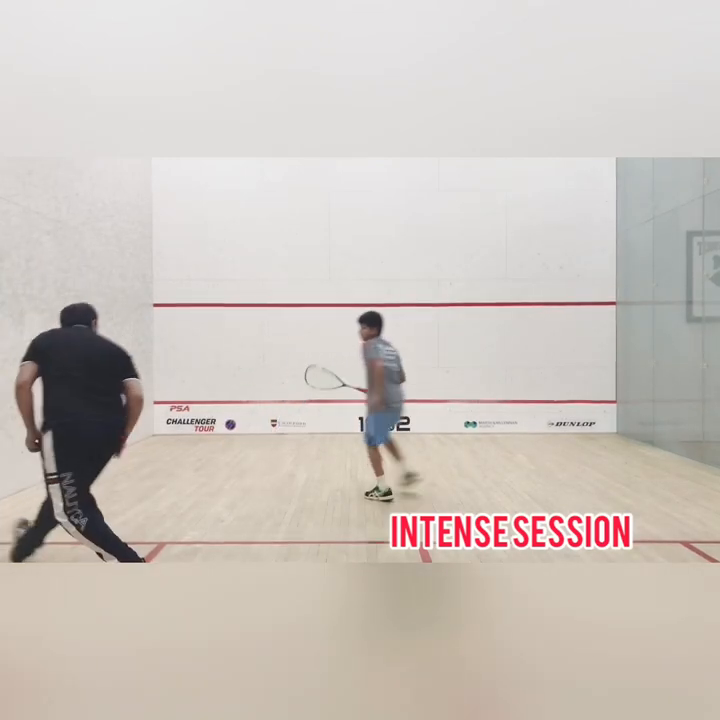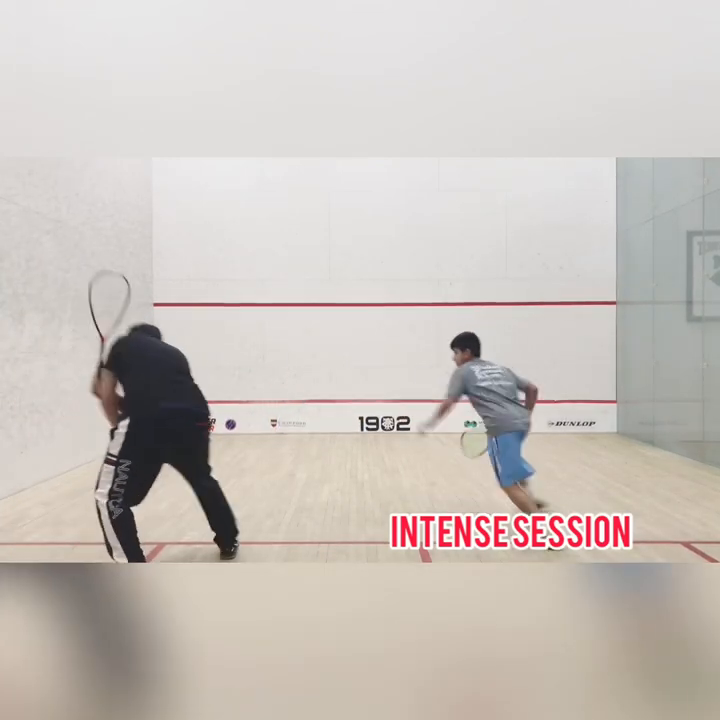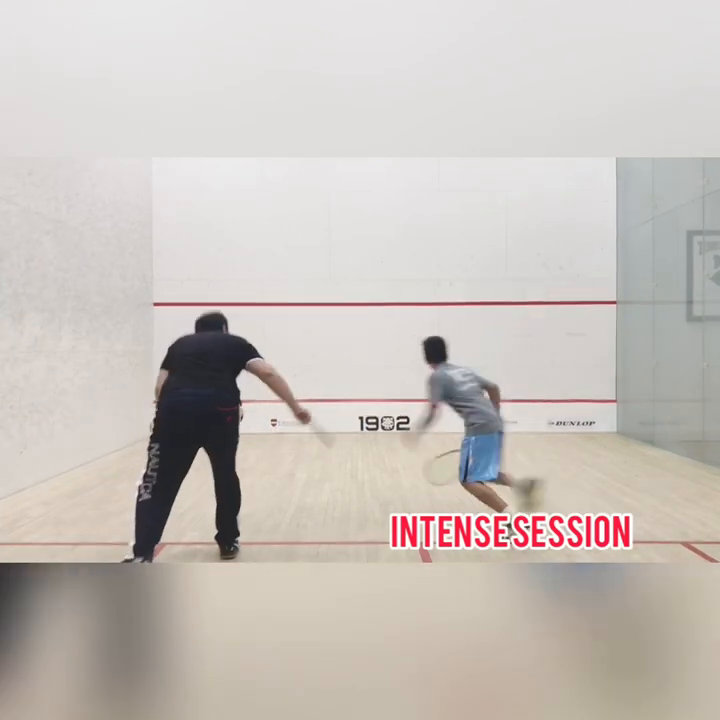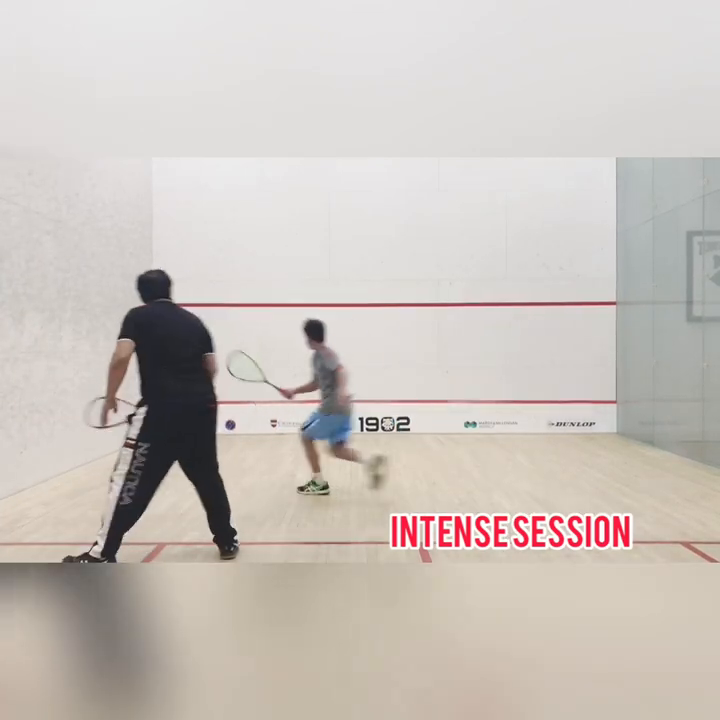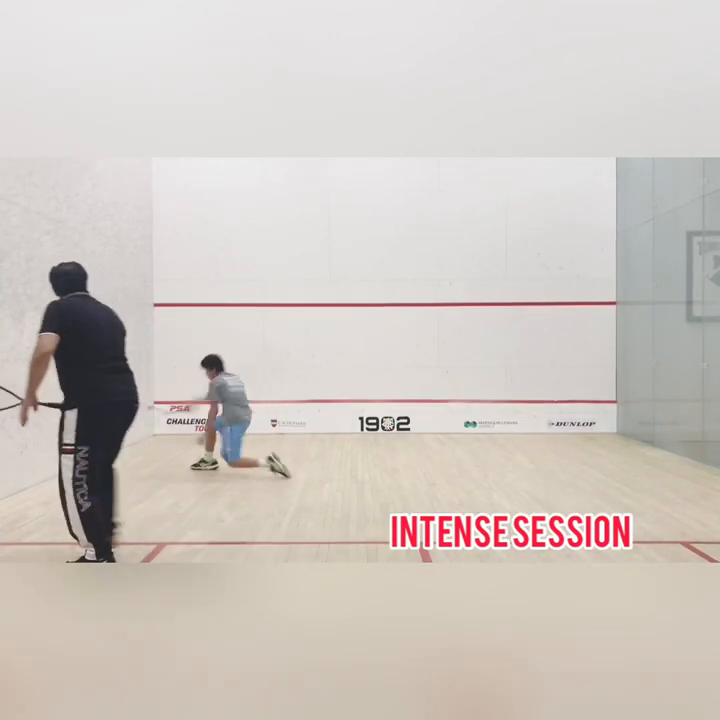
dt=0.5s
person 1, frame 1
left shoulder: (44, 340)
right shoulder: (113, 350)
left elbow: (22, 384)
right elbow: (136, 396)
left wrist: (32, 430)
right wrist: (121, 435)
left hip: (65, 427)
right hip: (109, 430)
left knee: (71, 511)
right knee: (66, 490)
left ankle: (130, 565)
right ankle: (28, 540)
person 1, frame 2
left shoulder: (125, 345)
right shoulder: (176, 354)
left elbow: (106, 394)
left wrist: (118, 429)
left hip: (148, 419)
right hip: (194, 417)
left knee: (111, 499)
right knee: (203, 481)
right ankle: (228, 541)
person 1, frame 3
left shoulder: (180, 344)
right shoulder: (235, 343)
left elbow: (160, 387)
right elbow: (268, 373)
left wrist: (163, 419)
right wrist: (296, 407)
left hip: (174, 406)
right hip: (220, 408)
left knee: (156, 486)
right knee: (225, 474)
left ankle: (141, 555)
right ankle: (228, 541)
person 1, frame 4
left shoulder: (139, 316)
right shoulder: (193, 321)
left elbow: (121, 358)
right elbow: (211, 369)
left wrist: (110, 398)
left hip: (161, 408)
right hip: (203, 405)
left knee: (131, 482)
right knee: (207, 476)
left ankle: (102, 554)
right ankle: (226, 540)
person 1, frame 5
left shoulder: (60, 309)
right shoulder: (109, 314)
left elbow: (44, 351)
left wrist: (29, 395)
left hip: (88, 404)
right hip: (125, 398)
left knee: (78, 480)
right knee: (101, 470)
left ankle: (99, 555)
right ankle: (104, 531)
